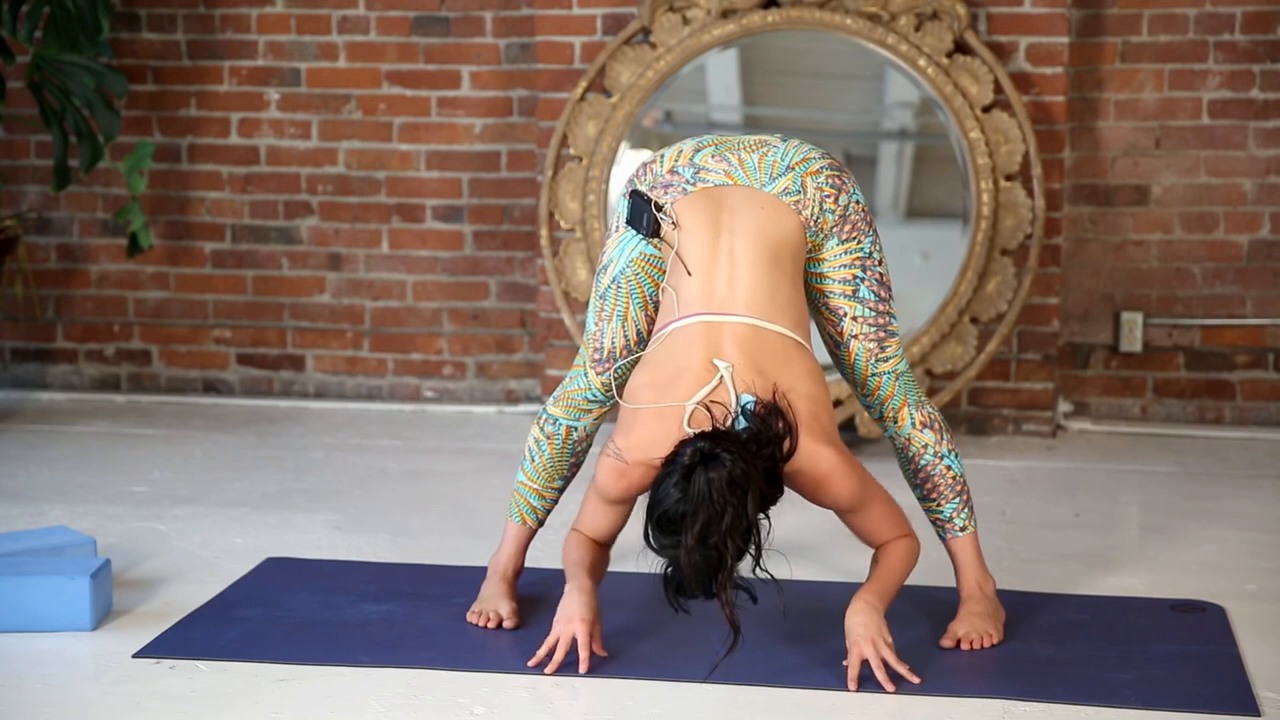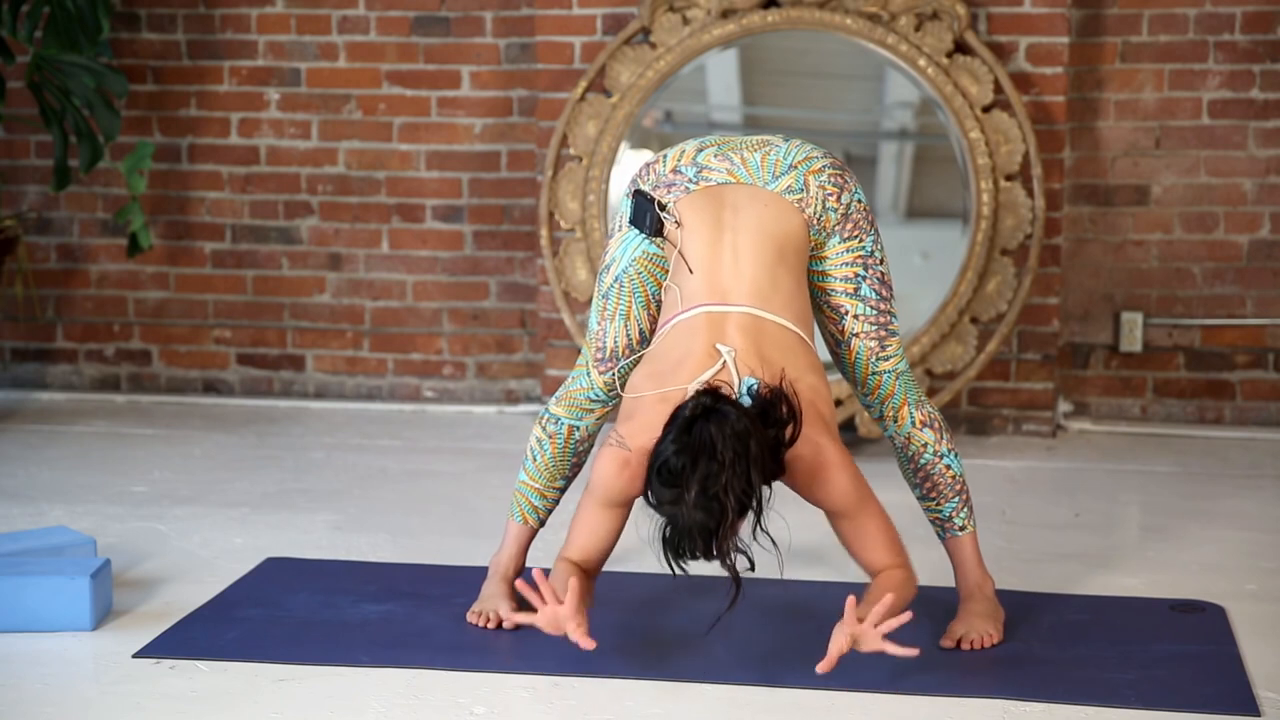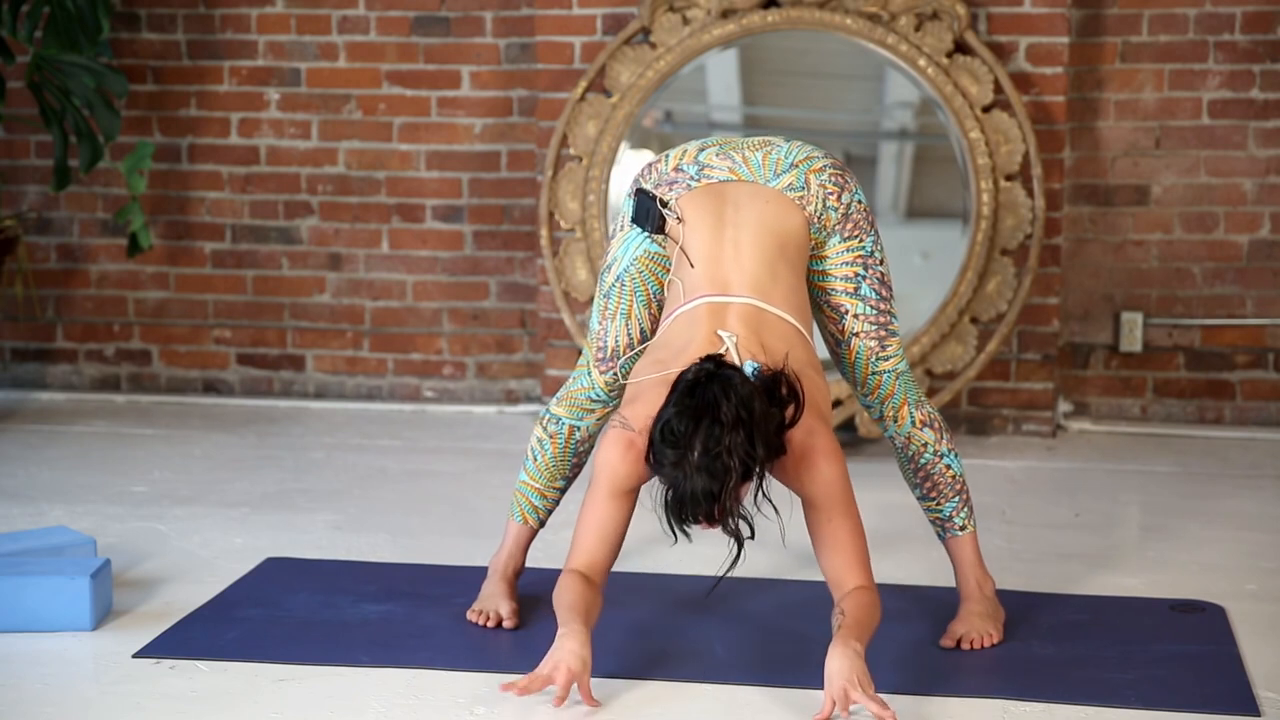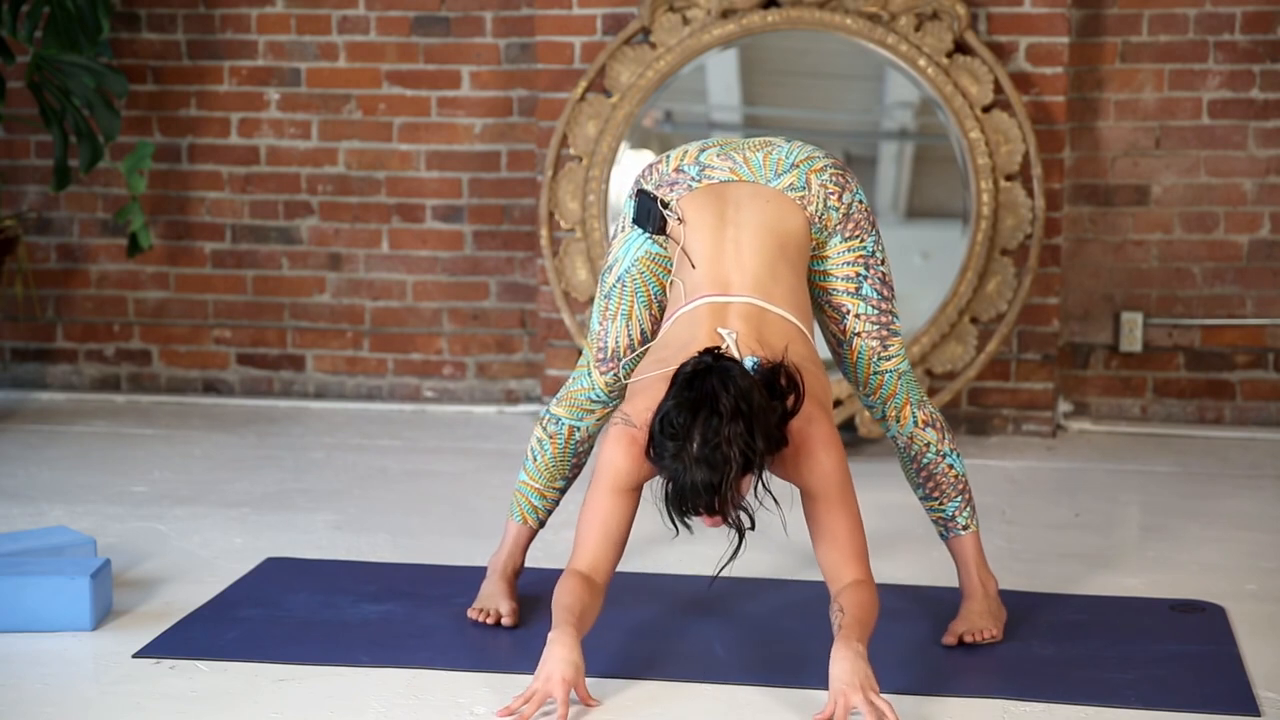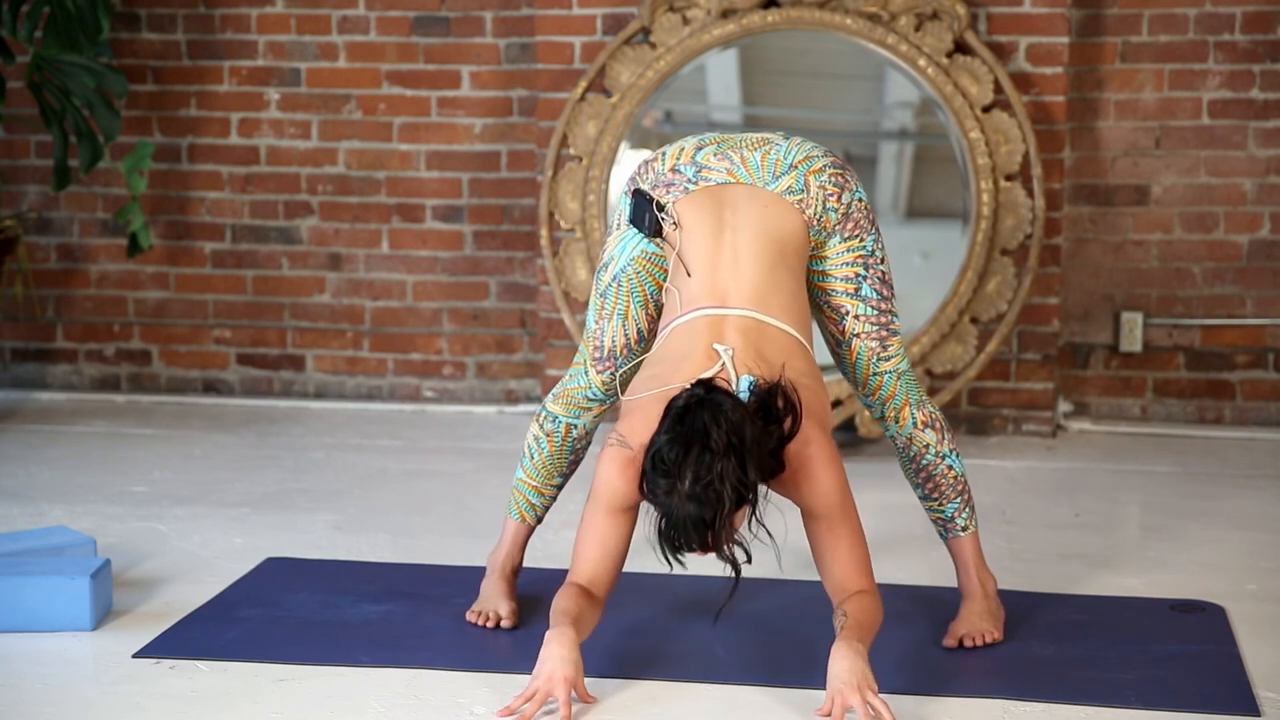
dt=0.4s
person 1, frame 1
left shoulder: (812, 453)
right shoulder: (637, 449)
left elbow: (897, 540)
right elbow: (587, 534)
left wrist: (865, 607)
right wrist: (579, 593)
left knee: (891, 392)
right knee: (589, 386)
left ankle: (975, 582)
right ankle: (504, 566)
person 1, frame 2
left shoulder: (810, 447)
right shoulder: (635, 443)
left elbow: (892, 567)
right elbow: (576, 560)
left wrist: (863, 619)
right wrist: (567, 601)
left knee: (893, 395)
right knee: (592, 386)
left ankle: (975, 582)
right ankle: (505, 564)
person 1, frame 3
left shoulder: (804, 437)
right shoulder: (634, 430)
left elbow: (856, 588)
right elbow: (582, 572)
left wrist: (846, 652)
right wrist: (571, 636)
left knee: (891, 392)
right knee: (593, 386)
left ankle: (975, 583)
right ankle: (505, 562)
person 1, frame 4
left shoulder: (806, 433)
right shoulder: (635, 429)
left elbow: (851, 580)
right elbow: (586, 572)
left wrist: (849, 653)
right wrist: (562, 642)
left knee: (892, 392)
right knee: (594, 385)
left ankle: (977, 581)
right ankle: (506, 561)
person 1, frame 5
left shoulder: (803, 450)
right shoulder: (634, 445)
left elbow: (856, 591)
right elbow: (586, 586)
left wrist: (849, 650)
right wrist: (561, 638)
left knee: (891, 390)
right knee: (589, 382)
left ankle: (975, 579)
right ankle: (504, 559)
